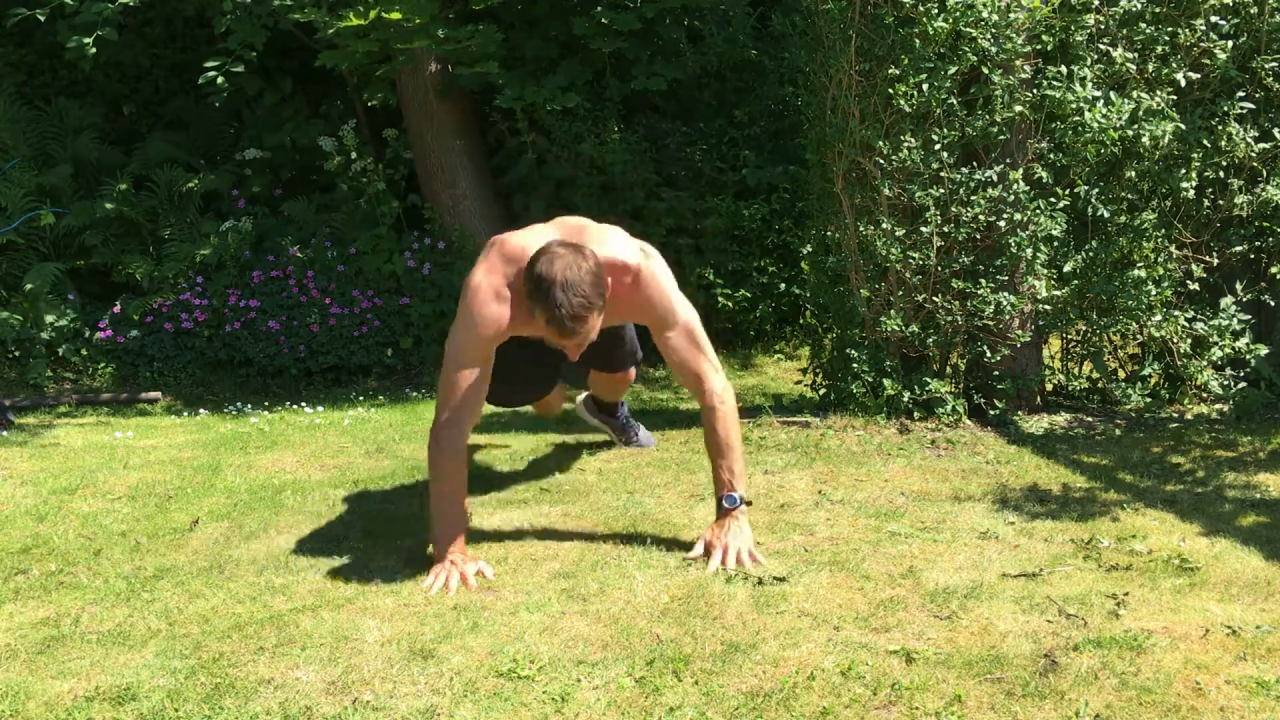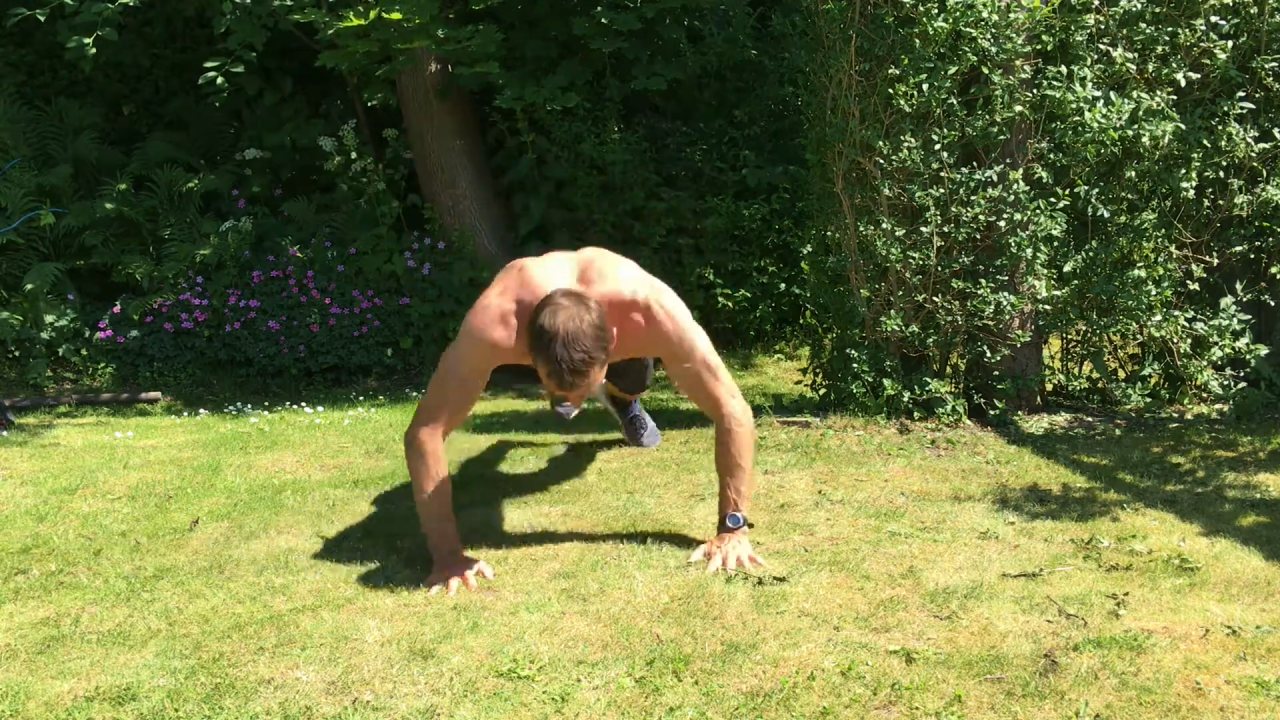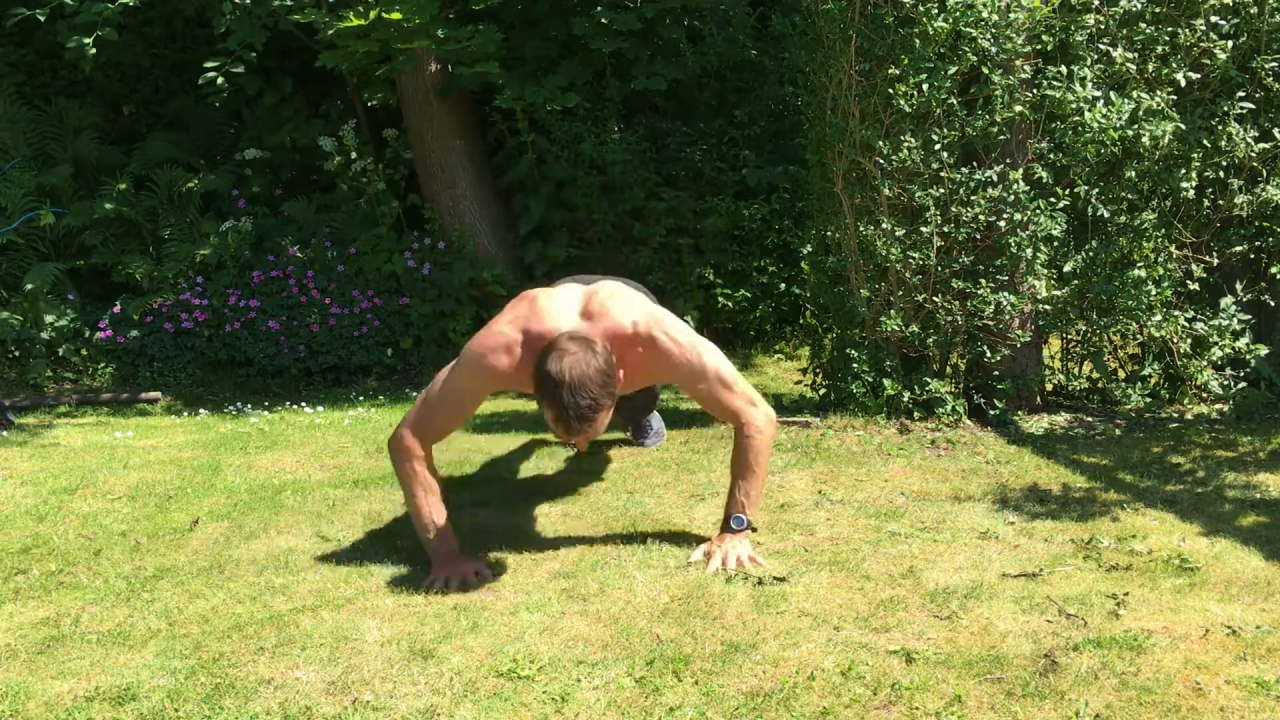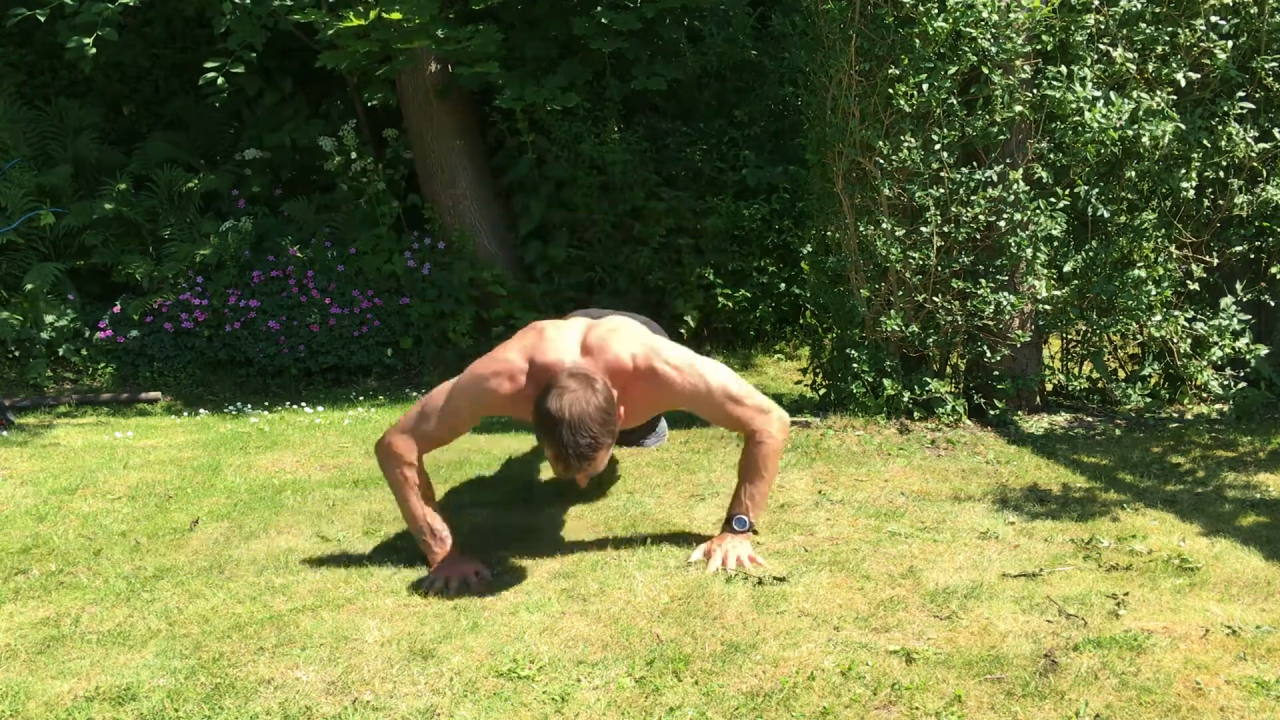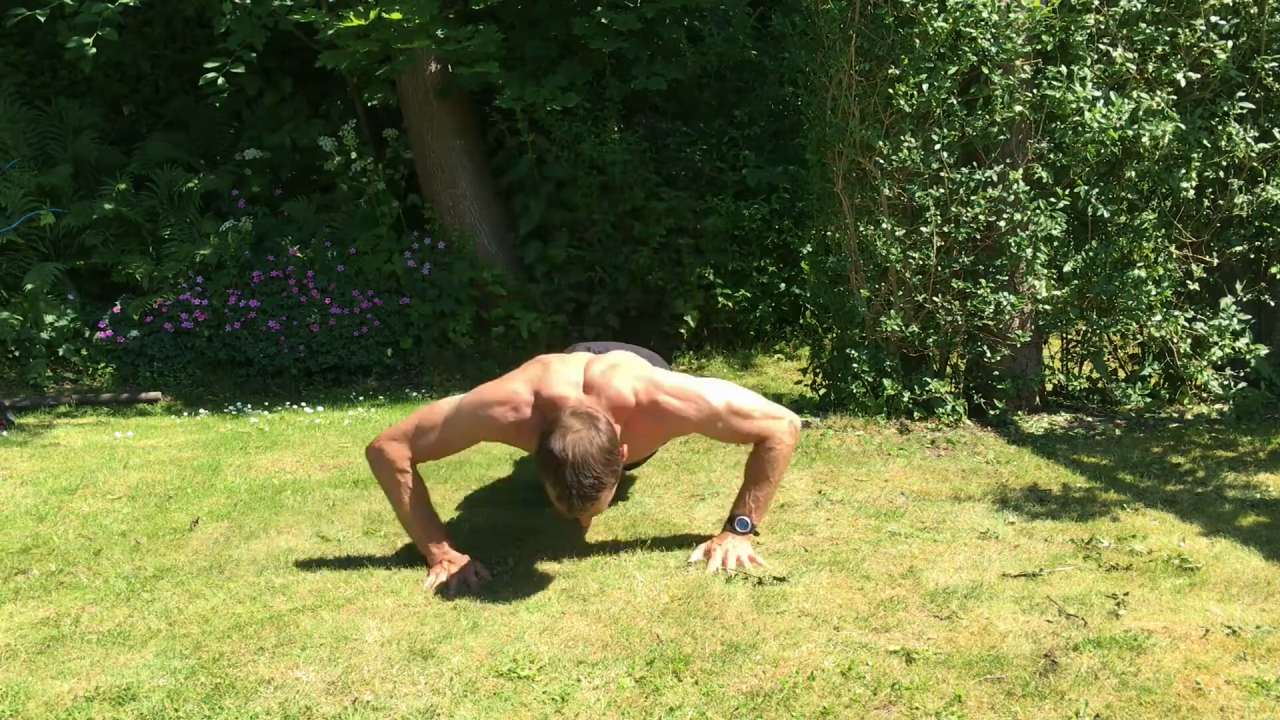
dt=0.1s
person 1, frame 1
left shoulder: (636, 272)
right shoulder: (491, 302)
left elbow: (713, 389)
right elbow: (450, 428)
left wrist: (731, 512)
right wrist: (450, 549)
left knee: (616, 380)
right knee: (547, 402)
left ankle: (605, 408)
person 1, frame 2
left shoulder: (649, 311)
right shoulder: (494, 325)
left elbow: (733, 410)
right elbow: (424, 433)
left wrist: (733, 526)
right wrist: (446, 552)
left knee: (628, 387)
right knee: (561, 395)
left ankle: (622, 399)
person 1, frame 3
left shoulder: (655, 340)
right shoulder: (502, 353)
left elbow: (756, 419)
right elbow: (406, 441)
left wrist: (736, 528)
right wrist: (443, 543)
left knee: (637, 412)
left ankle: (639, 412)
person 1, frame 4
left shoulder: (660, 370)
right shoulder: (503, 380)
left elbow: (771, 423)
right elbow: (394, 445)
left wrist: (737, 529)
right wrist: (442, 551)
left knee: (641, 430)
person 1, frame 5
left shoulder: (656, 400)
right shoulder: (513, 411)
left elbow: (784, 428)
right elbow: (385, 449)
left wrist: (738, 529)
right wrist: (439, 551)
left hip: (630, 362)
left knee: (644, 445)
